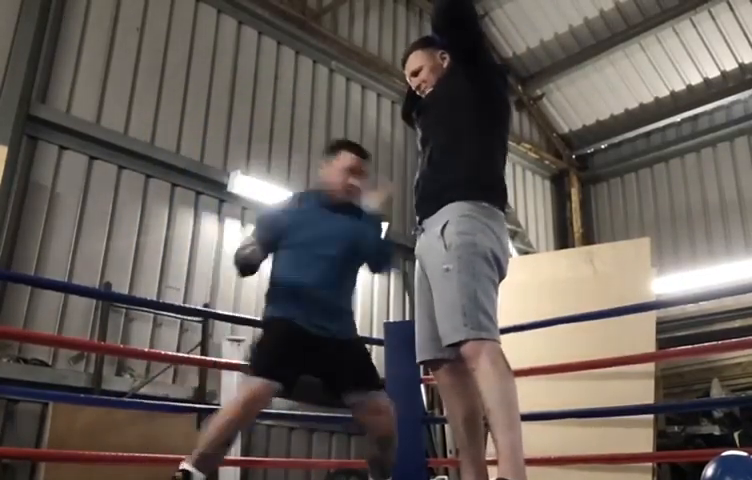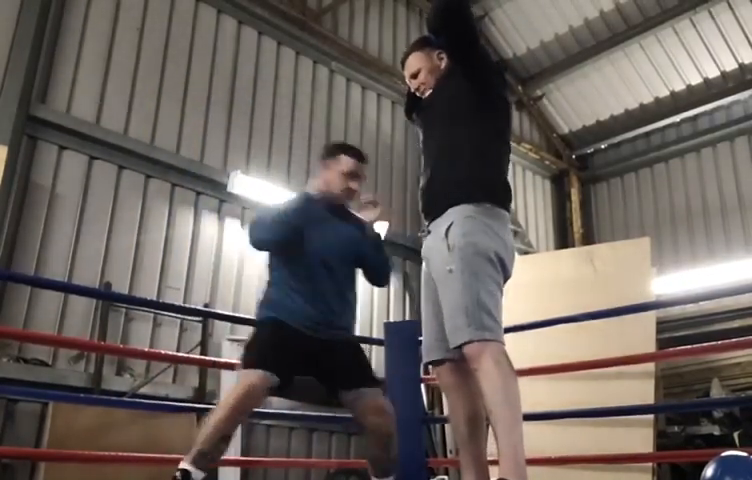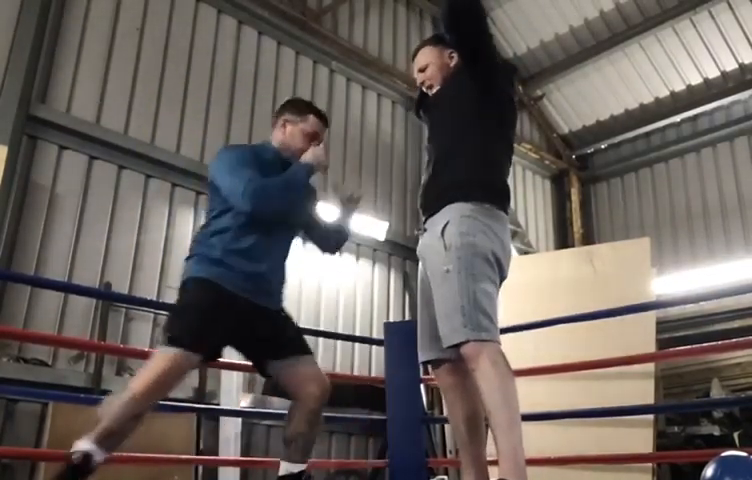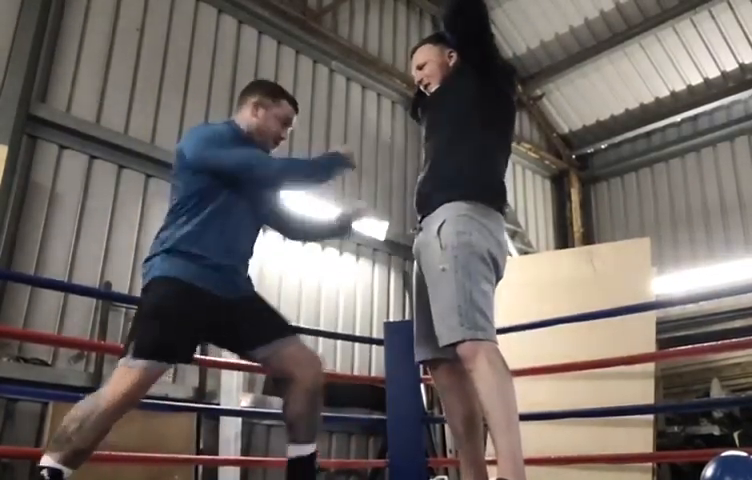
dt=0.4s
person 1, frame 1
left shoulder: (476, 79)
right shoulder: (437, 107)
right elbow: (409, 111)
left hip: (463, 219)
right hip: (434, 231)
left knee: (474, 343)
right knee: (444, 361)
person 1, frame 2
left shoulder: (475, 79)
right shoulder: (438, 106)
right elbow: (413, 109)
left hip: (469, 220)
right hip: (441, 231)
left knee: (478, 344)
right knee: (447, 361)
person 1, frame 3
left shoulder: (483, 78)
right shoulder: (446, 104)
right elbow: (424, 104)
left hip: (465, 220)
right hip: (440, 231)
left knee: (475, 344)
right knee: (446, 361)
person 1, frame 4
left shoulder: (483, 79)
right shoulder: (444, 104)
right elbow: (419, 108)
left hip: (462, 219)
right hip: (435, 228)
left knee: (472, 343)
right knee: (443, 361)
person 2, frame 1
left shoulder: (360, 221)
right shoulder: (290, 210)
left elbow: (381, 262)
right elbow: (245, 264)
left wrist: (373, 216)
right wrist: (248, 253)
left hip: (339, 334)
right hip: (288, 323)
left knee: (383, 417)
right knee: (249, 399)
person 2, frame 2
left shoulder: (354, 228)
right shoulder: (292, 207)
left elbow: (381, 276)
right elbow: (261, 236)
left wrist: (371, 230)
right wrist: (309, 200)
left hip: (336, 336)
right hip: (283, 323)
left knee: (381, 415)
right knee: (245, 392)
person 2, frame 3
left shoulder: (297, 187)
right shoulder: (235, 158)
left elbow: (327, 241)
right elbow: (254, 201)
left wrist: (344, 219)
right wrist: (305, 169)
left hip: (263, 300)
right hip: (213, 283)
left knee: (315, 388)
right knee: (163, 372)
person 2, frame 4
left shoulder: (260, 175)
right shoulder: (206, 140)
left elbow: (290, 227)
right elbow: (274, 171)
left wrist: (336, 225)
right wrist: (336, 161)
left hip: (233, 289)
right hip: (180, 279)
left knee: (308, 370)
right knee: (129, 385)
